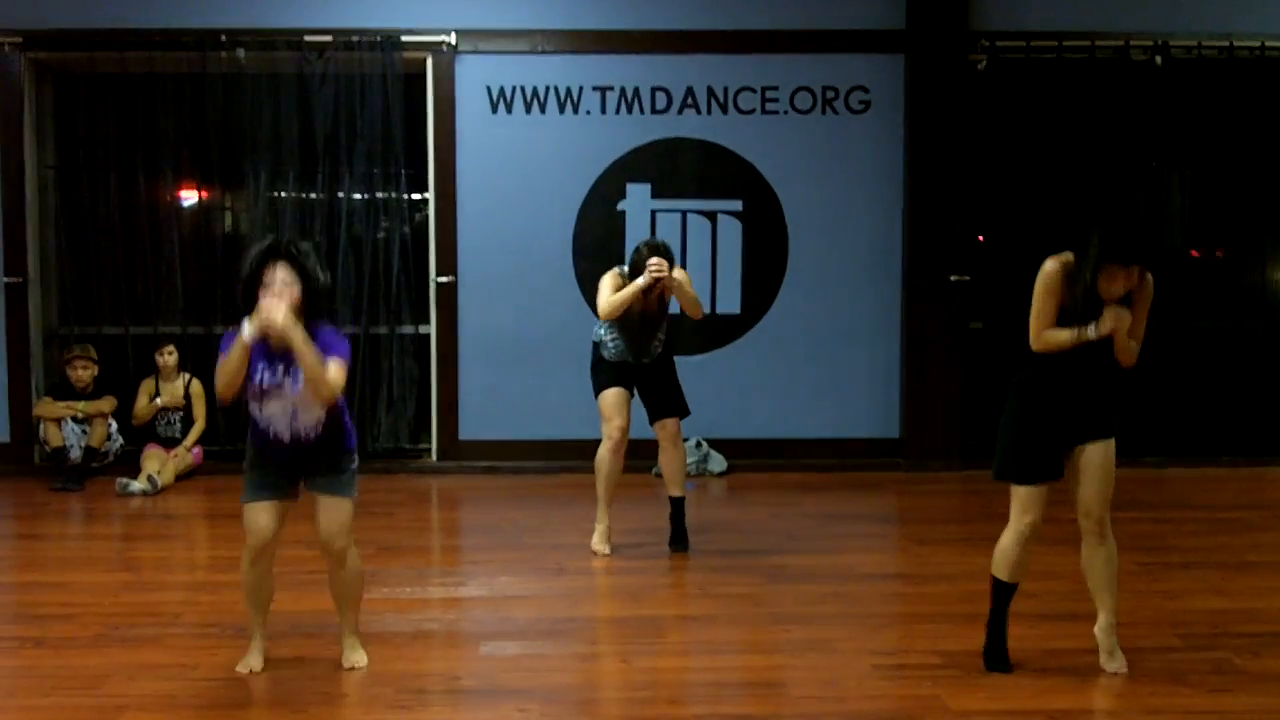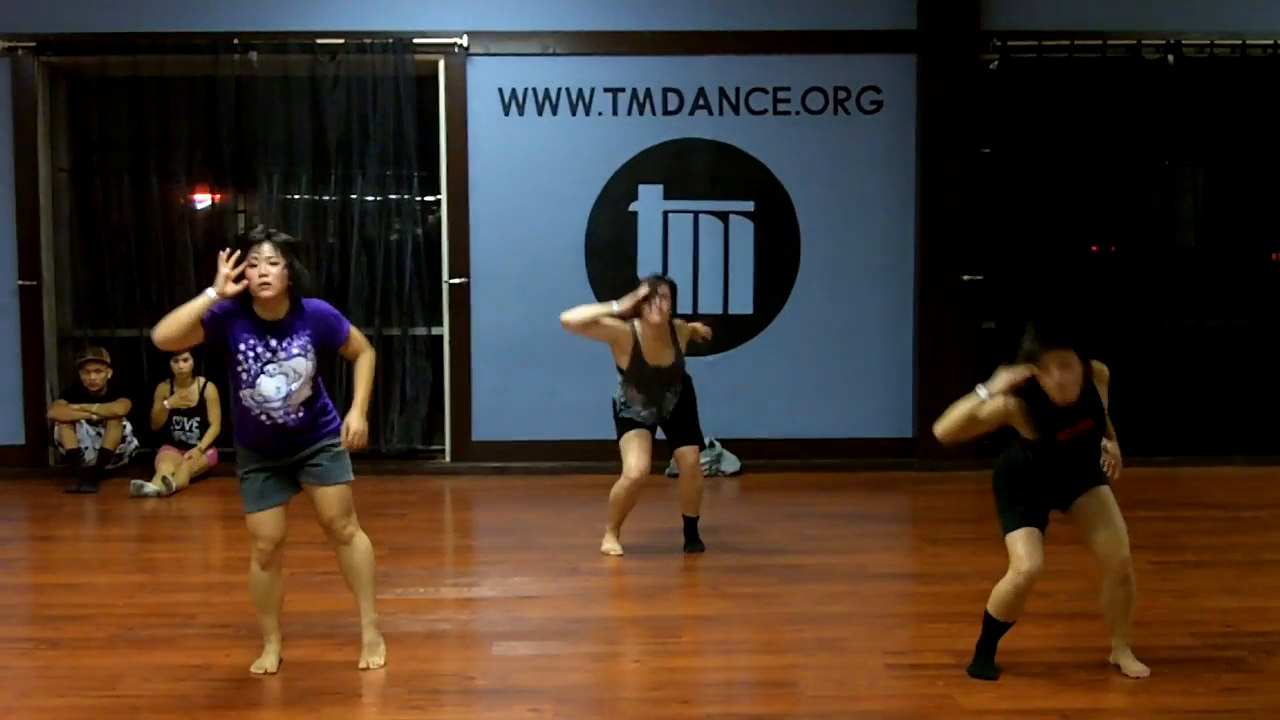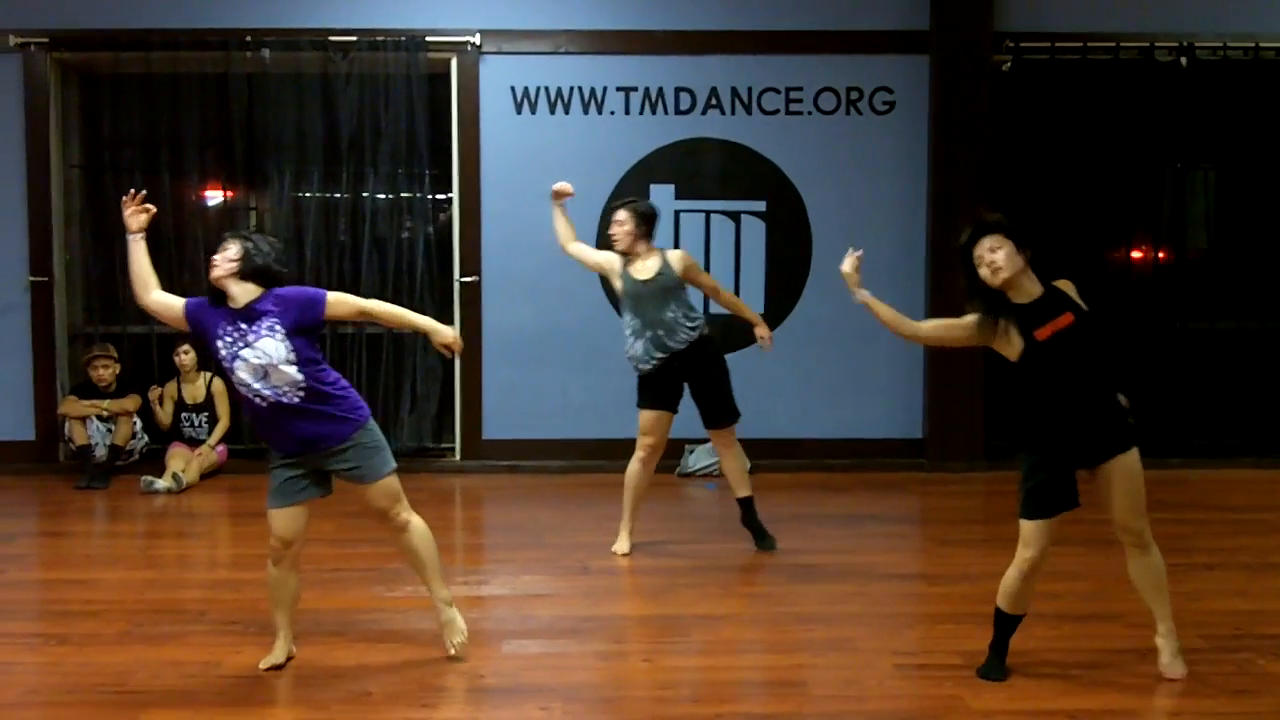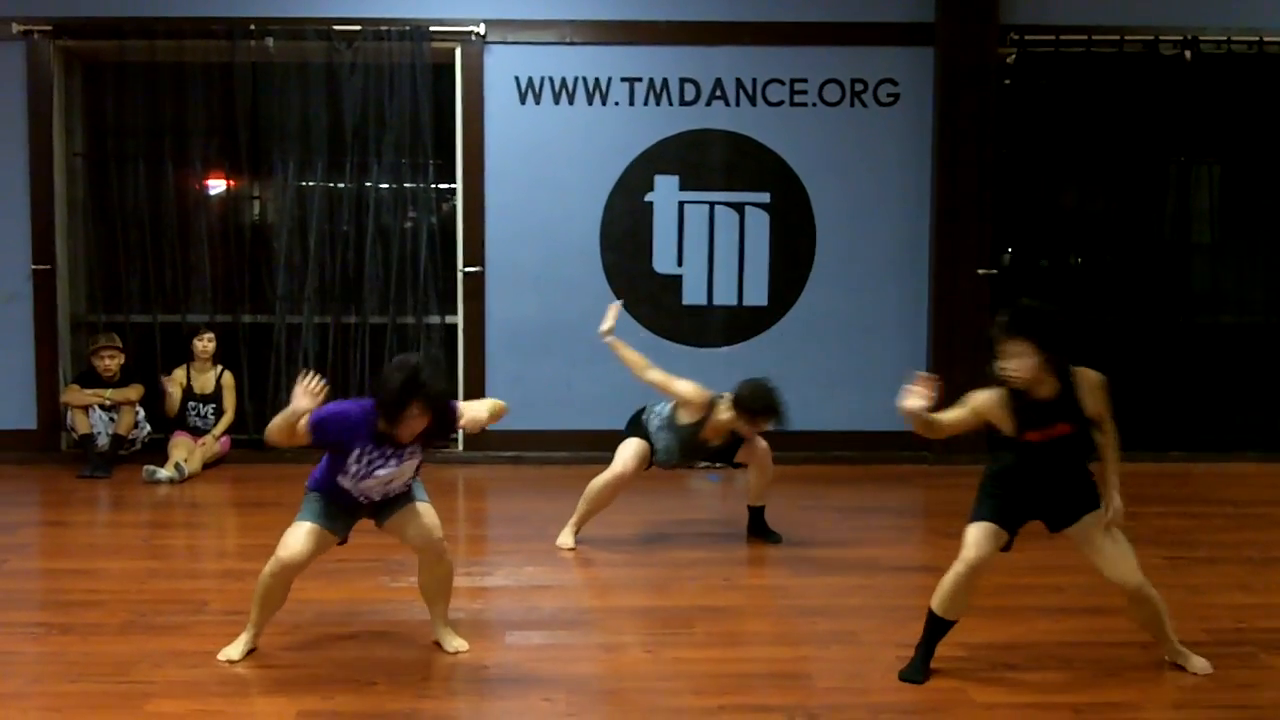
dt=1s
person 1, frame 1
left shoulder: (327, 340)
right shoulder: (241, 337)
left elbow: (328, 395)
right elbow: (224, 390)
left wrist: (294, 338)
right wrist: (249, 335)
left hip: (329, 455)
right hip: (268, 457)
left knee: (337, 544)
right knee: (258, 543)
left ankle: (350, 637)
right ankle: (257, 640)
person 1, frame 2
left shoulder: (317, 316)
right shoulder: (227, 318)
left elbow: (364, 353)
right elbow: (162, 338)
left wrist: (358, 409)
right wrist: (216, 293)
left hip: (319, 441)
right hip: (258, 453)
left knee: (343, 529)
right knee: (265, 547)
left ankle: (370, 630)
right ankle: (271, 644)
person 1, frame 3
left shoulder: (289, 303)
right shoulder: (209, 316)
left elbow: (361, 307)
right elbow: (148, 296)
left wrist: (430, 326)
right wrist: (135, 236)
left hip: (347, 429)
right hip: (289, 450)
left knee: (397, 516)
right knee: (282, 545)
left ankle: (445, 605)
right ankle: (283, 640)
person 1, frame 4
left shoulder: (430, 424)
right shoulder: (347, 417)
left elbow: (495, 406)
right elbow: (276, 437)
left wrist: (483, 410)
right wrist: (295, 412)
left hip: (395, 492)
right hip: (333, 496)
left knee: (433, 543)
right knee: (286, 559)
left ankle: (442, 627)
right ankle: (249, 634)
person 2, frame 1
left shoulder: (1142, 285)
right shoulder: (1058, 270)
left elbow: (1128, 358)
right elbow: (1039, 340)
left wrist: (1120, 334)
right wrist: (1095, 329)
left hip: (1094, 406)
right hip: (1039, 402)
left knee: (1096, 521)
right knee: (1026, 520)
left ankle: (1107, 627)
right ankle: (996, 628)
person 2, frame 2
left shoulder: (1098, 375)
right shoulder: (1018, 402)
right elbow: (943, 431)
left wrist: (1110, 441)
right wrist: (988, 391)
left hip: (1082, 475)
right hip: (1024, 483)
left knee: (1120, 562)
right knee: (1026, 570)
left ankle: (1121, 648)
right ankle: (984, 651)
person 2, frame 3
left shoulder: (1066, 291)
right shoulder: (993, 324)
right elbow: (915, 330)
left wrist: (1110, 389)
right wrist: (861, 291)
left hip: (1108, 424)
right hip: (1050, 439)
left knee: (1135, 535)
right knee: (1031, 557)
left ankle: (1167, 637)
right ankle: (997, 650)
person 2, frame 4
left shoulder: (1087, 382)
right shoulder: (993, 401)
left elbow: (1104, 431)
right elbow: (935, 429)
left wrist: (1111, 489)
right wrist: (917, 412)
left hip: (1070, 486)
right hip: (1009, 486)
left knee: (1132, 580)
right knee: (971, 560)
left ankle: (1174, 649)
right ankle: (923, 653)
person 3, frame 1
left shoulder: (675, 278)
right shoulder: (615, 279)
left elbow: (696, 312)
right elbow: (605, 311)
left wrist: (672, 283)
right wrist: (642, 282)
left hip: (655, 359)
right hip: (612, 359)
left knee: (670, 433)
right knee: (616, 432)
left ankle: (678, 519)
right ankle: (602, 523)
person 3, frame 2
left shoulder: (679, 331)
right shoulder: (623, 334)
right elbow: (567, 319)
left wrist: (697, 328)
right wrist: (617, 307)
left hip: (678, 402)
right hip: (635, 411)
left knee: (691, 464)
right knee: (635, 474)
left ankle: (691, 531)
right ankle: (611, 533)
person 3, frame 3
left shoulder: (676, 260)
right shoulder: (615, 266)
left elbow: (716, 291)
right elbow: (569, 245)
left wrist: (756, 321)
right wrist: (558, 205)
left hip: (699, 353)
right hip: (657, 366)
left knee: (724, 437)
right knee: (647, 448)
left ankle: (751, 517)
right ankle: (625, 530)
person 3, frame 4
left shoulder: (739, 428)
right shoulder: (698, 400)
right elbow: (650, 372)
right wrist: (609, 335)
left hip: (689, 442)
right hip: (649, 426)
left knee: (760, 452)
right knee: (621, 471)
left ankle: (757, 523)
right ankle: (571, 527)
